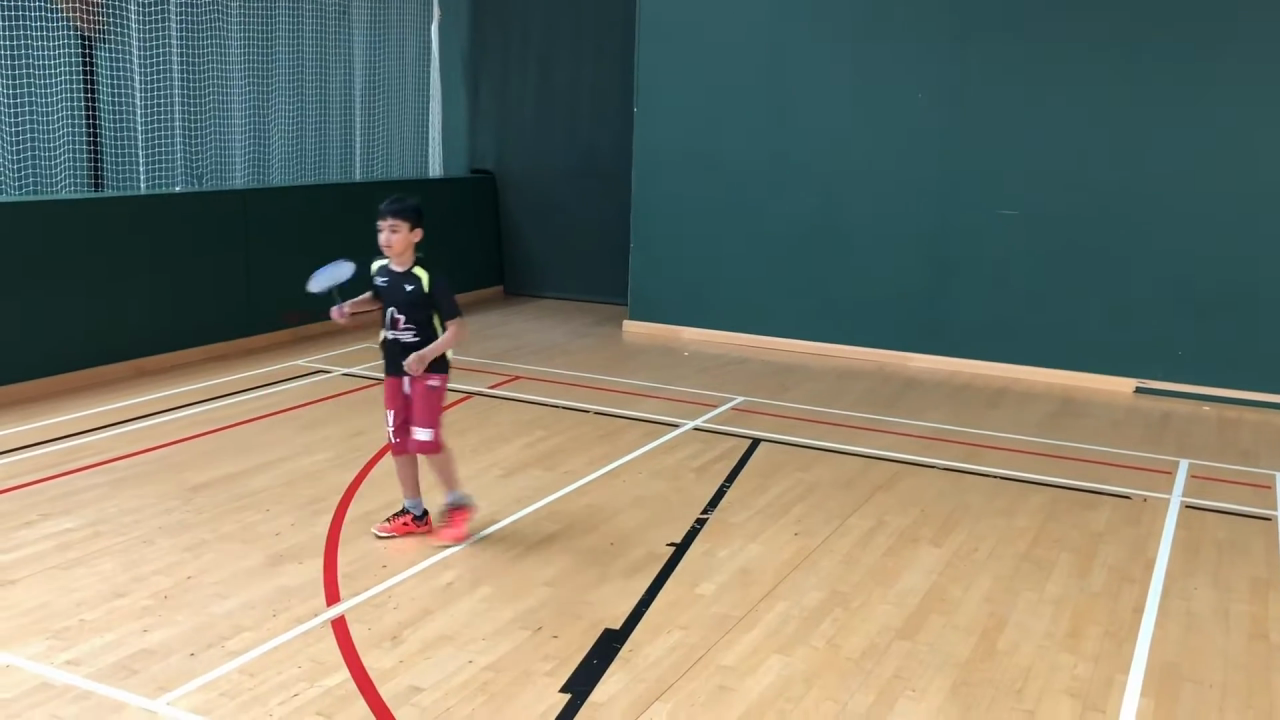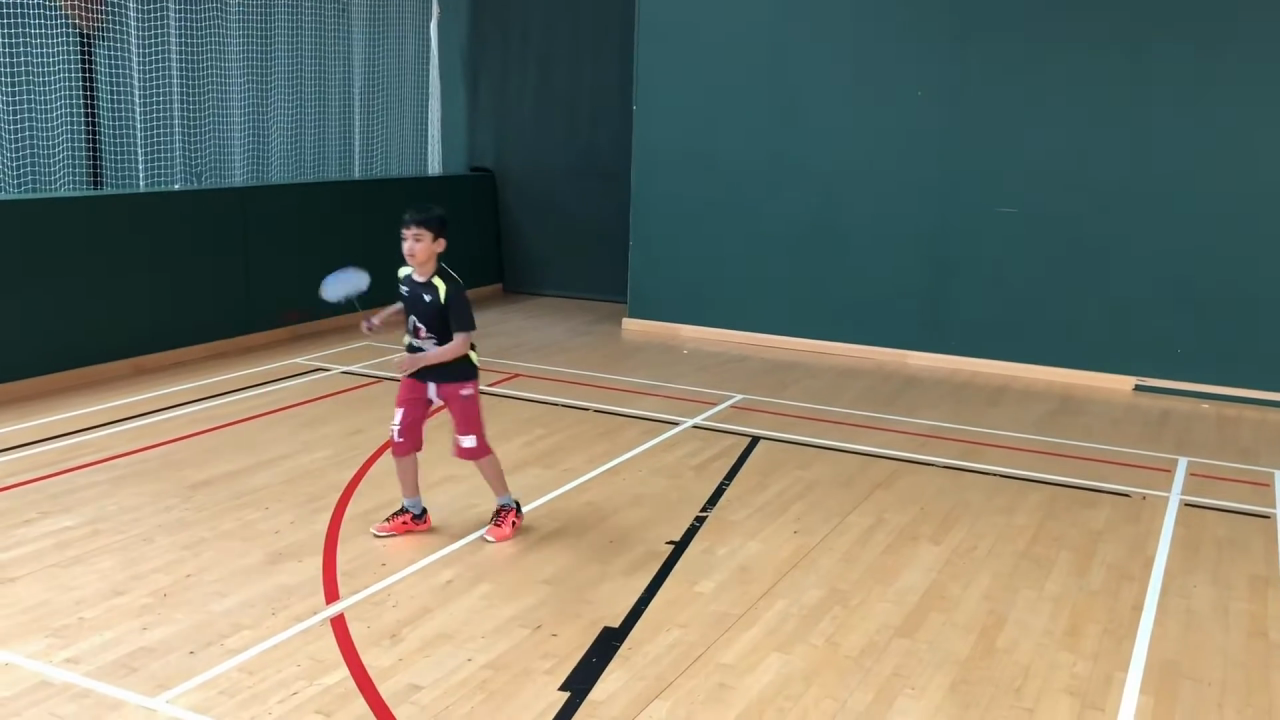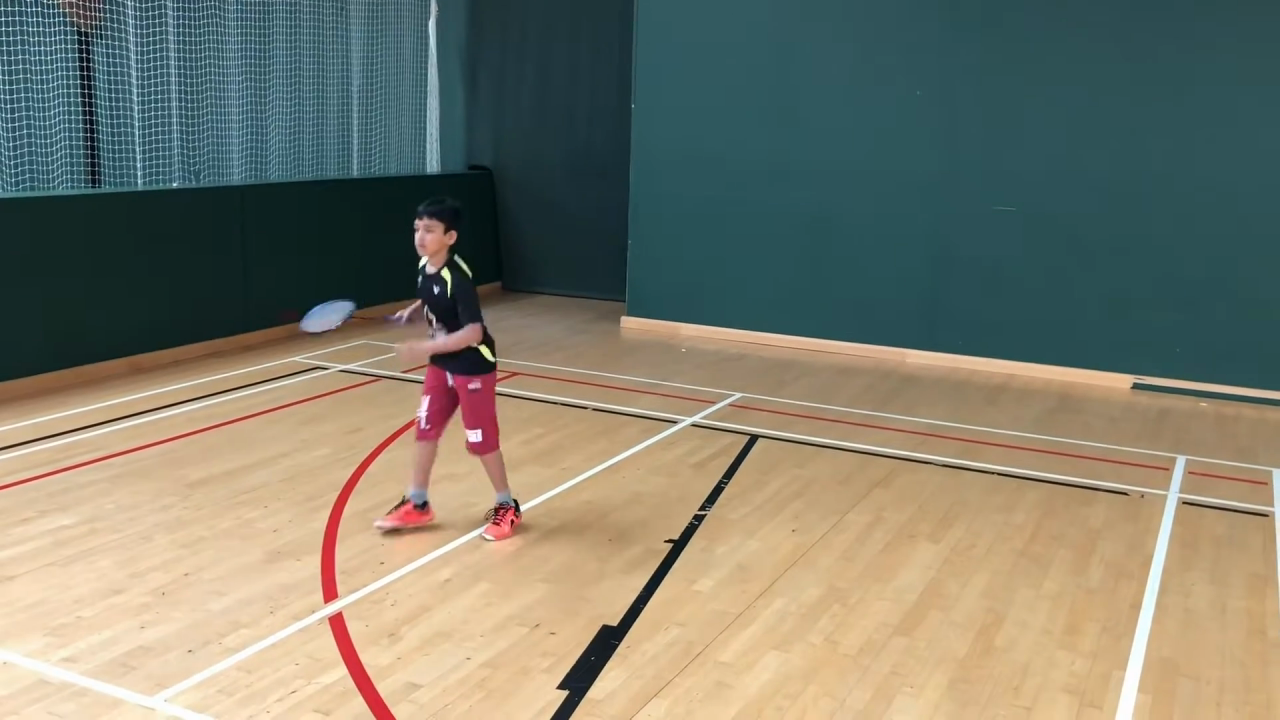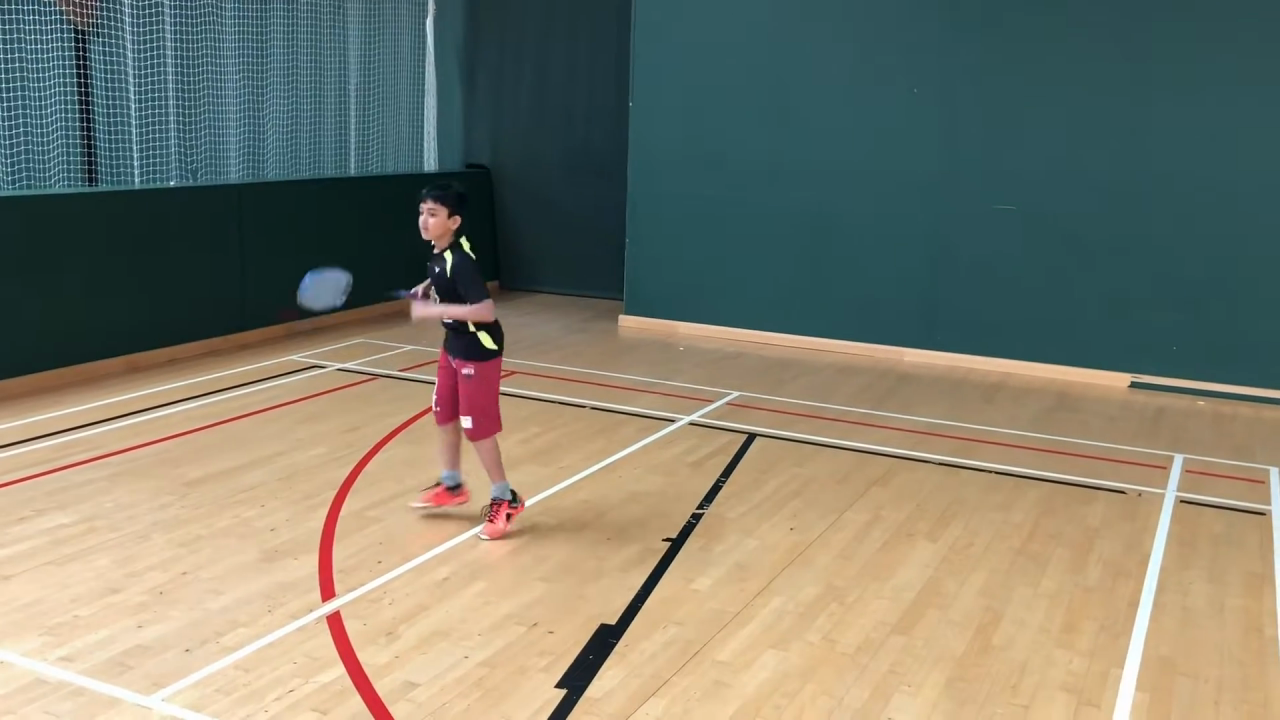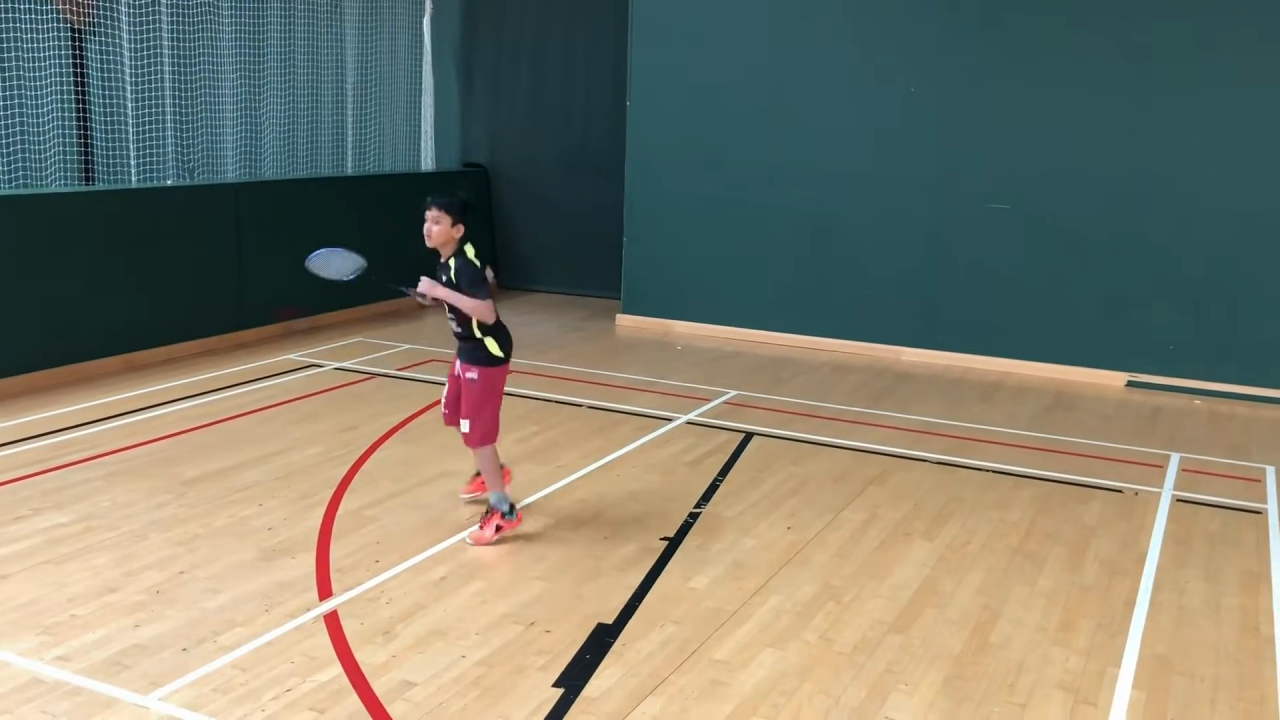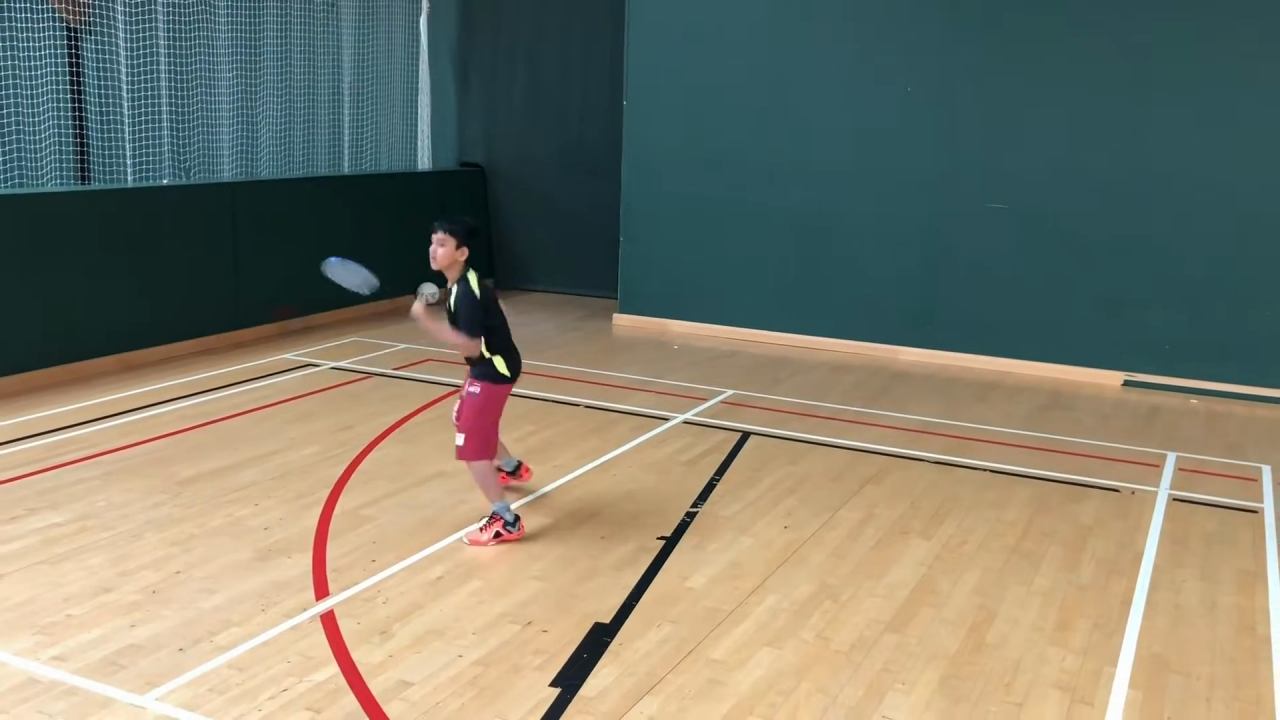
dt=0.1s
person 1, frame 1
left shoulder: (429, 280)
right shoulder: (378, 270)
left elbow: (455, 329)
left wrist: (427, 355)
right wrist: (347, 306)
left hip: (427, 368)
right hip: (395, 370)
left knee: (427, 439)
right knee: (399, 442)
left ankle: (457, 505)
right ankle: (415, 512)
person 1, frame 2
left shoulder: (449, 288)
right shoulder: (406, 277)
left elbow: (460, 343)
left wrist: (420, 359)
right wrist: (383, 316)
left hip: (456, 374)
right hip: (418, 374)
left knee: (472, 444)
right knee: (401, 440)
left ankle: (507, 508)
right ankle: (413, 512)
person 1, frame 3
left shoulder: (458, 279)
right shoulder: (427, 269)
left elbow: (473, 334)
left wrist: (424, 347)
right wrist: (415, 308)
left hip: (475, 365)
right hip: (441, 364)
left knee: (480, 438)
right knee: (427, 429)
left ankle: (506, 506)
right ankle: (416, 504)
person 1, frame 4
left shoulder: (461, 260)
right shoulder: (440, 253)
left elbow: (487, 311)
left wrist: (437, 310)
right wrist: (429, 287)
left hip: (479, 351)
right hip: (454, 347)
left knee: (478, 426)
right knee: (444, 413)
left ankle: (504, 499)
right ankle: (451, 485)
person 1, frame 5
left shoulder: (462, 268)
right shoulder: (457, 260)
left elbow: (488, 313)
right elbow: (485, 276)
left wrist: (442, 292)
right wrist: (443, 291)
left hip: (485, 355)
right hip: (471, 352)
left knee: (476, 432)
right knee: (452, 411)
left ankle: (504, 511)
right ankle: (488, 472)
person 1, frame 6
left shoulder: (465, 294)
right shoulder: (463, 283)
left elbow: (472, 348)
right elbow: (493, 308)
left wrist: (429, 322)
right wrist: (445, 316)
left hip: (494, 372)
right hip: (485, 368)
left knee: (472, 445)
right knee: (465, 420)
left ankle: (506, 520)
right ankle: (512, 467)
